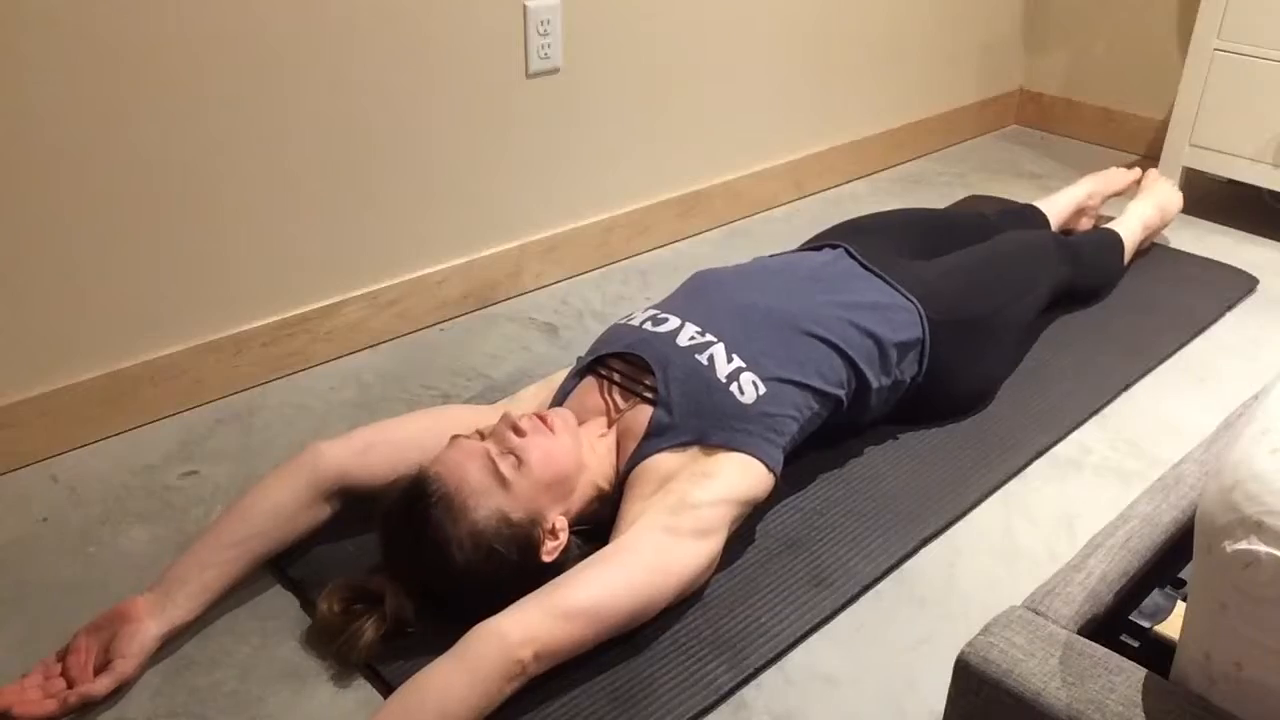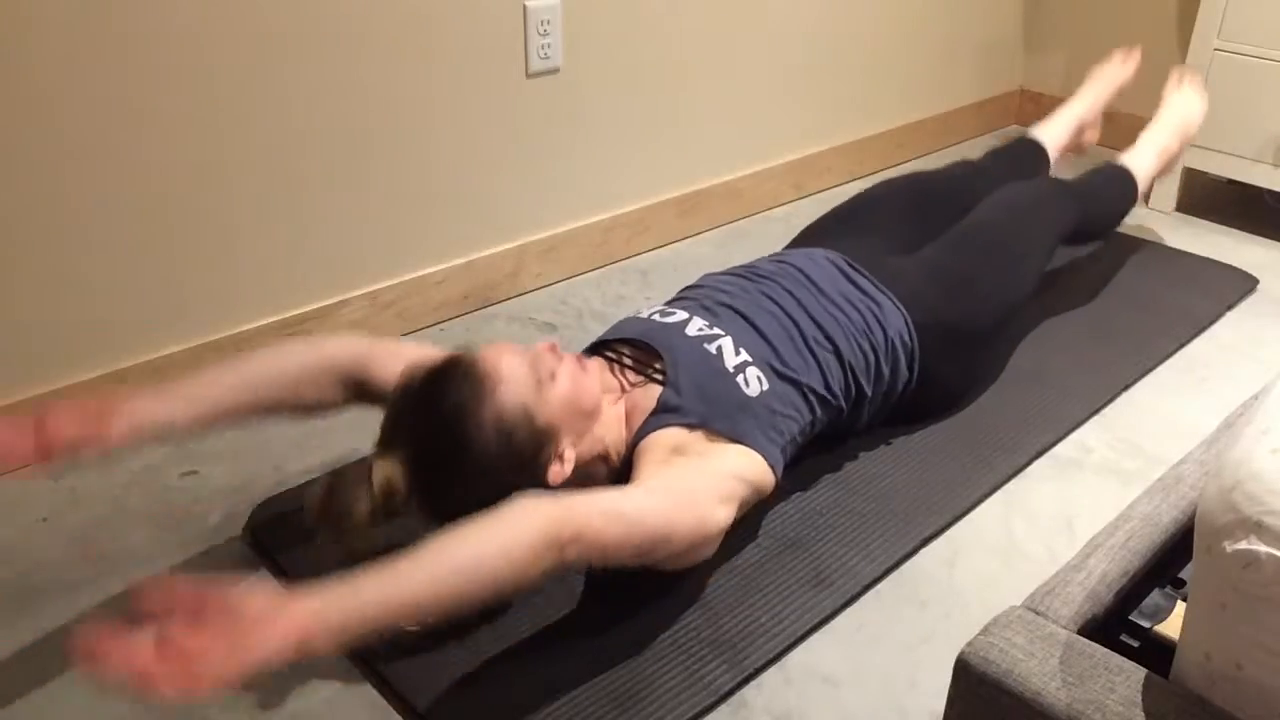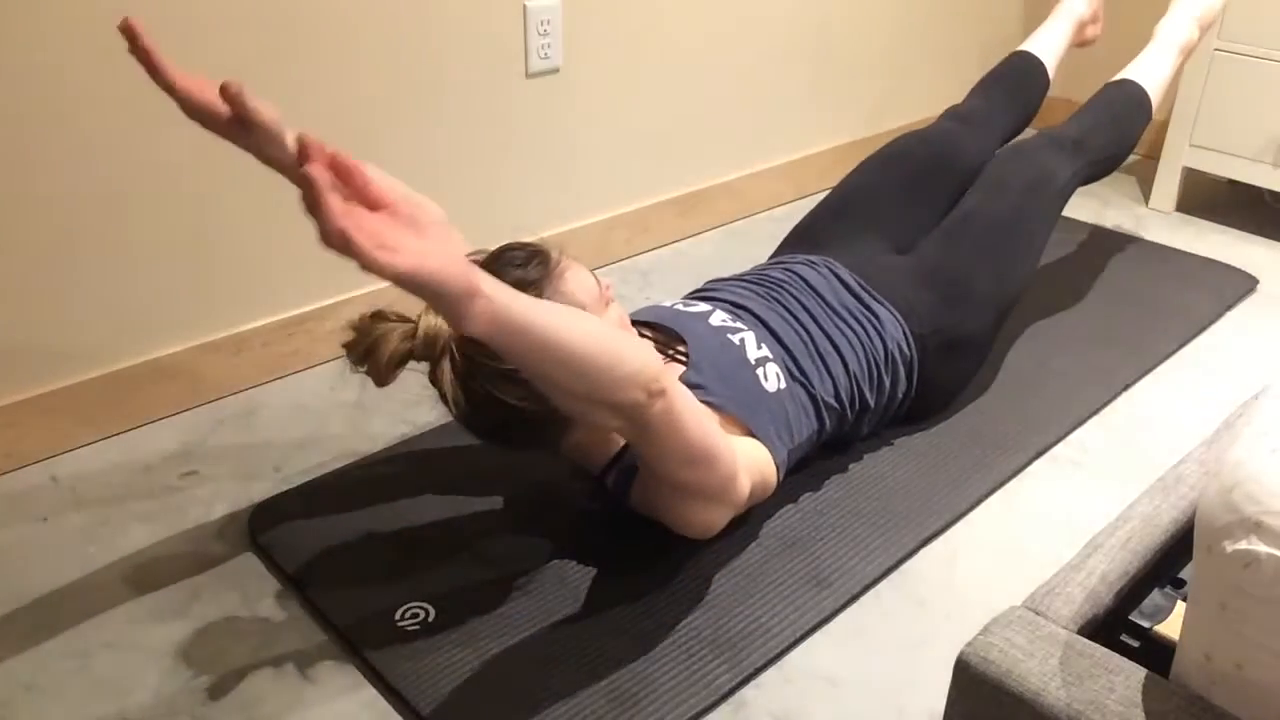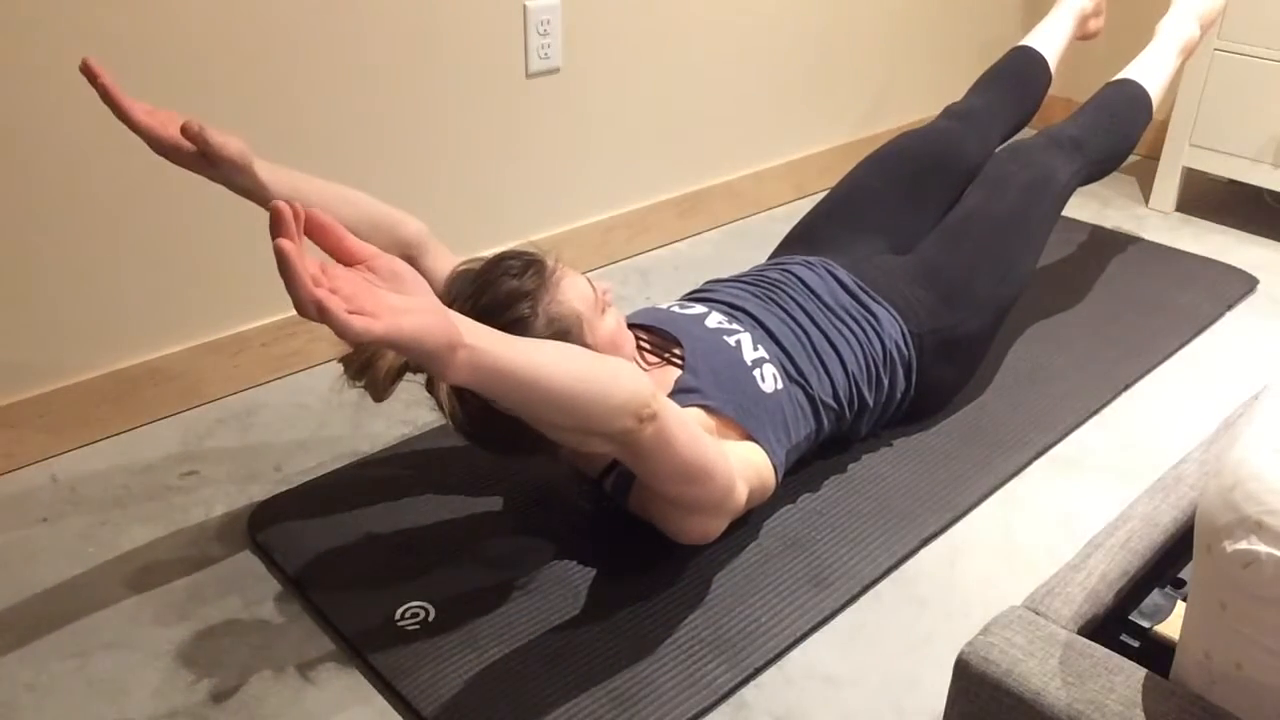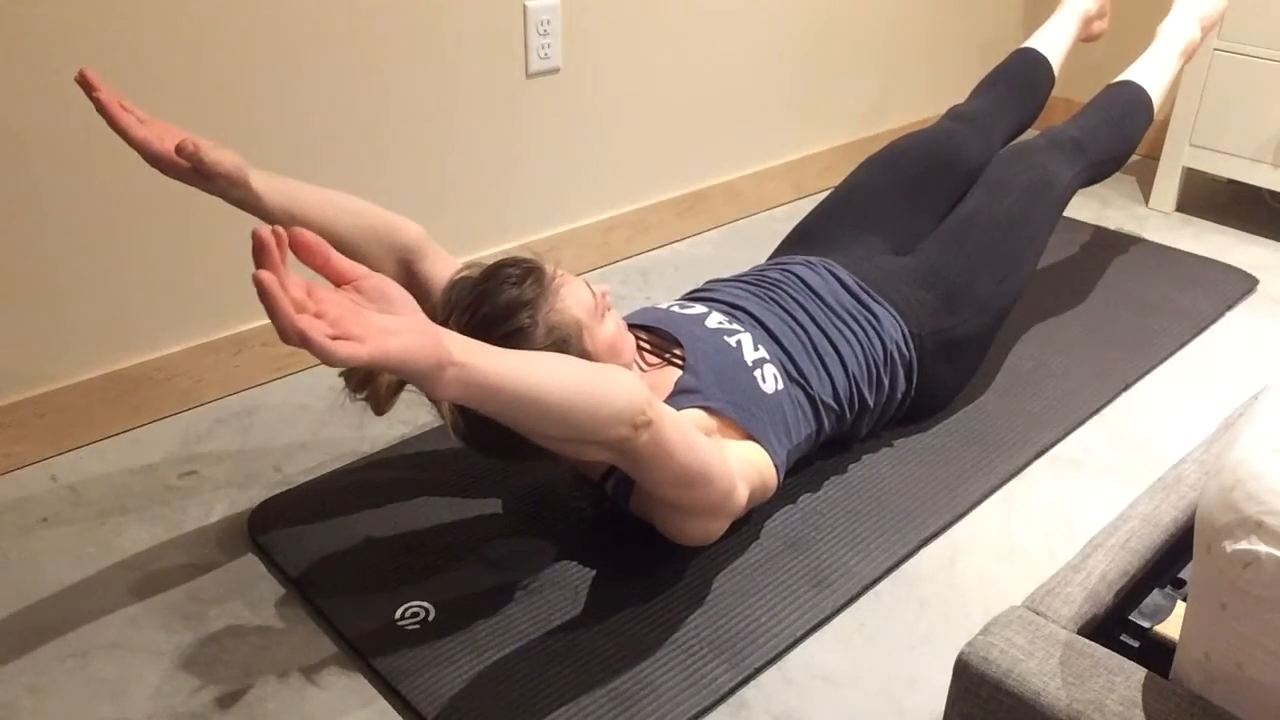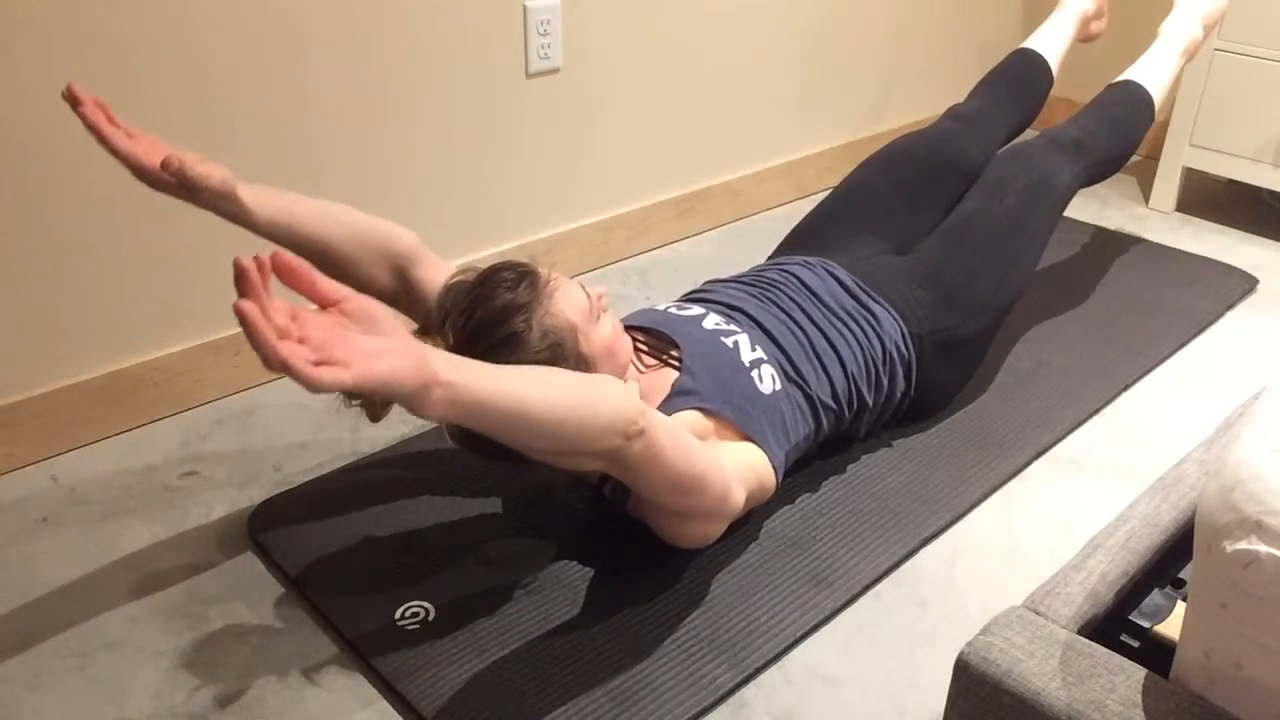
dt=0.7s
person 1, frame 1
left shoulder: (557, 404)
right shoulder: (686, 497)
left hip: (832, 267)
right hip: (921, 334)
left knee: (976, 218)
right knee: (1045, 261)
left ankle: (1082, 198)
right ankle: (1131, 216)
person 1, frame 2
left shoulder: (581, 381)
right shoulder: (682, 486)
left elbow: (356, 356)
right elbow: (559, 536)
left wrist: (143, 407)
left hip: (808, 276)
right hip: (901, 337)
left knee: (971, 184)
right knee: (1021, 219)
left ankle: (1076, 119)
right ankle: (1147, 148)
person 1, frame 3
left shoulder: (590, 382)
right shoulder: (695, 477)
left elbow: (433, 229)
right elbow: (645, 388)
left wrist: (265, 142)
right wrist: (460, 289)
left hip: (808, 274)
right hip: (910, 331)
left knee: (960, 137)
right knee: (1042, 162)
person 1, frame 4
left shoulder: (599, 355)
right shoulder: (692, 482)
left elbow: (413, 246)
right elbow: (638, 410)
left wrist: (232, 164)
right wrist: (441, 337)
left hip: (804, 275)
right hip: (909, 332)
left knee: (964, 137)
right knee: (1043, 162)
person 1, frame 5
left shoulder: (594, 361)
right shoulder: (695, 484)
left elbow: (411, 251)
right elbow: (634, 416)
left wrist: (225, 175)
right wrist: (431, 355)
left hip: (806, 272)
right hip: (909, 329)
left knee: (970, 135)
right knee: (1043, 162)
person 1, frame 6
left shoulder: (587, 362)
right shoulder: (690, 484)
left elbow: (402, 261)
right elbow: (624, 427)
left wrist: (218, 189)
right wrist: (421, 376)
left hip: (800, 274)
right hip: (906, 331)
left knee: (967, 139)
right knee: (1044, 164)
